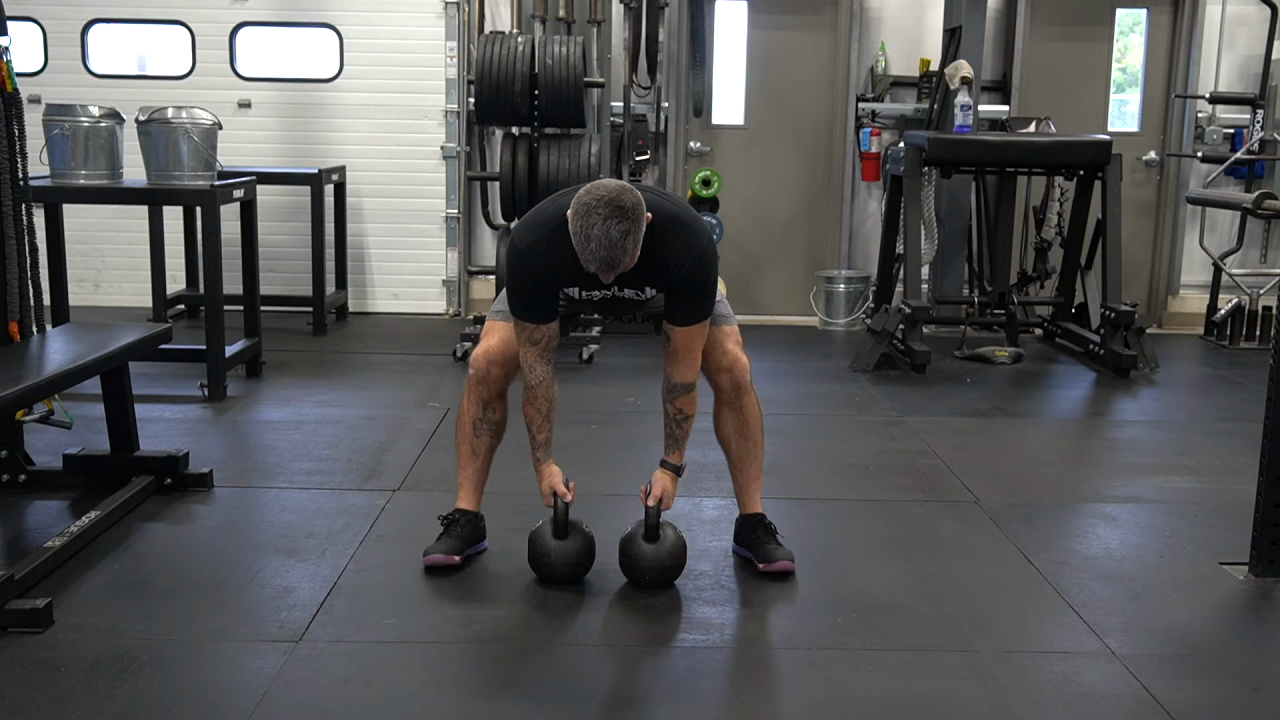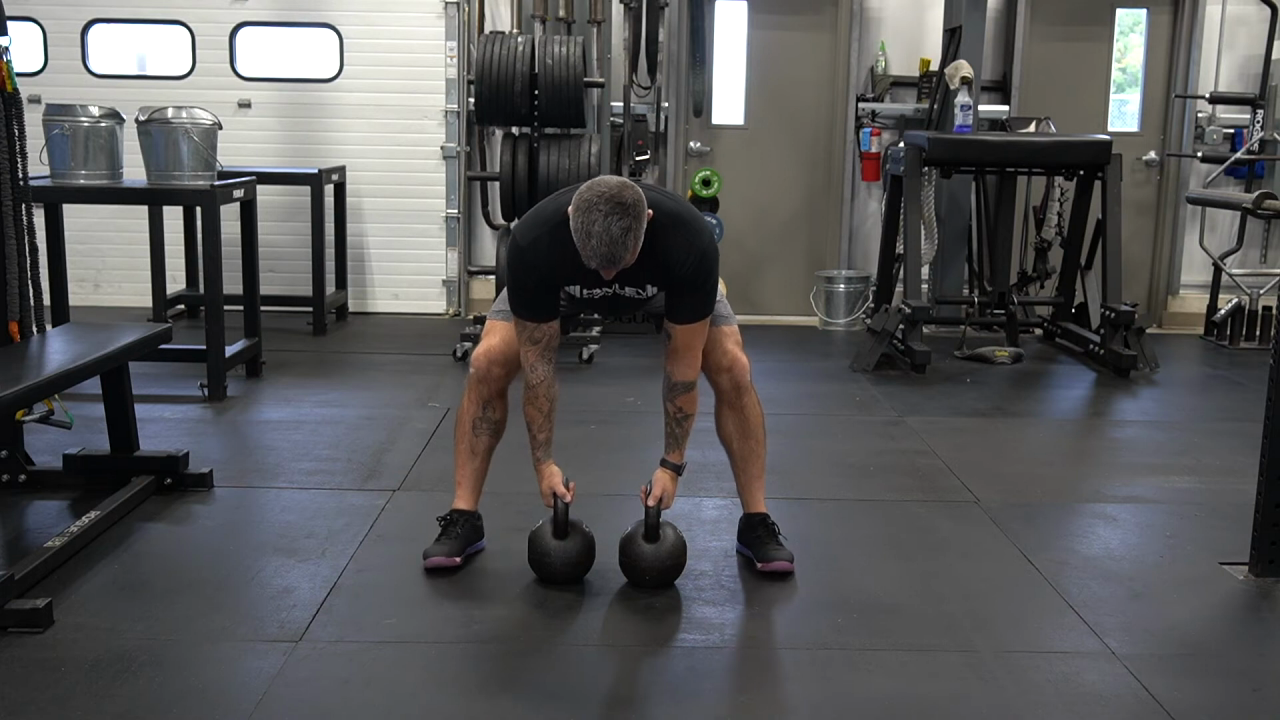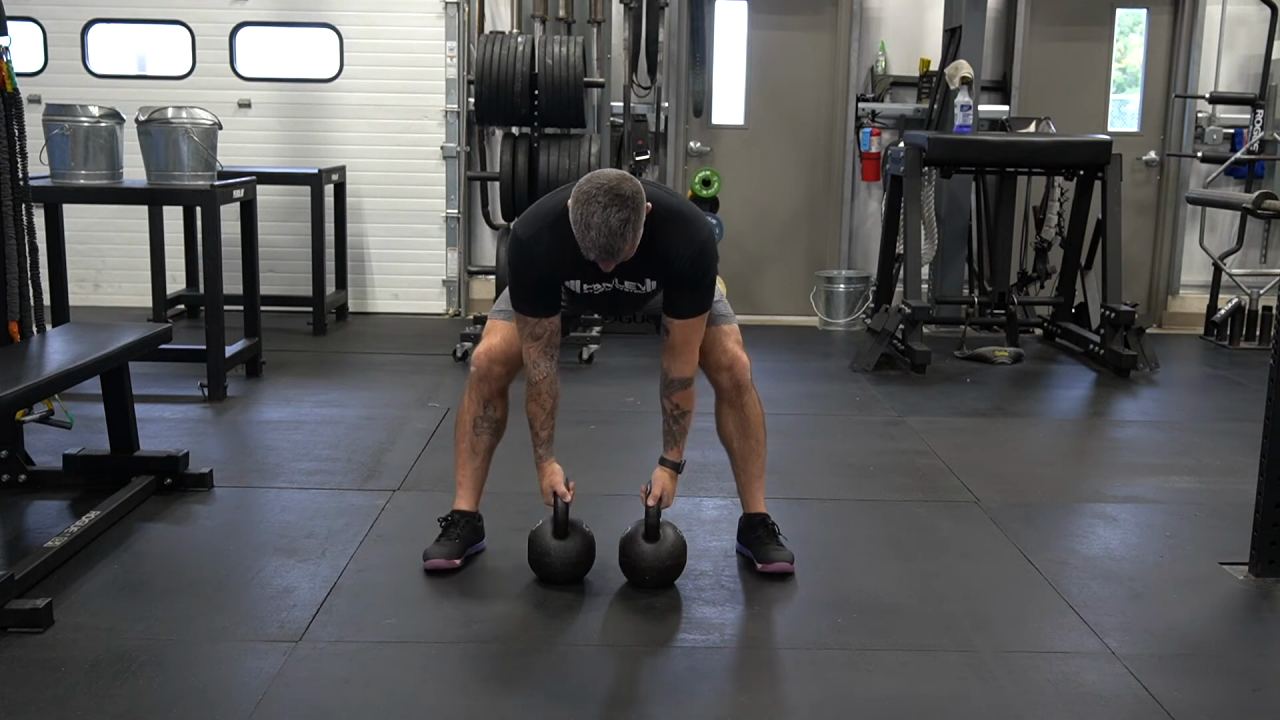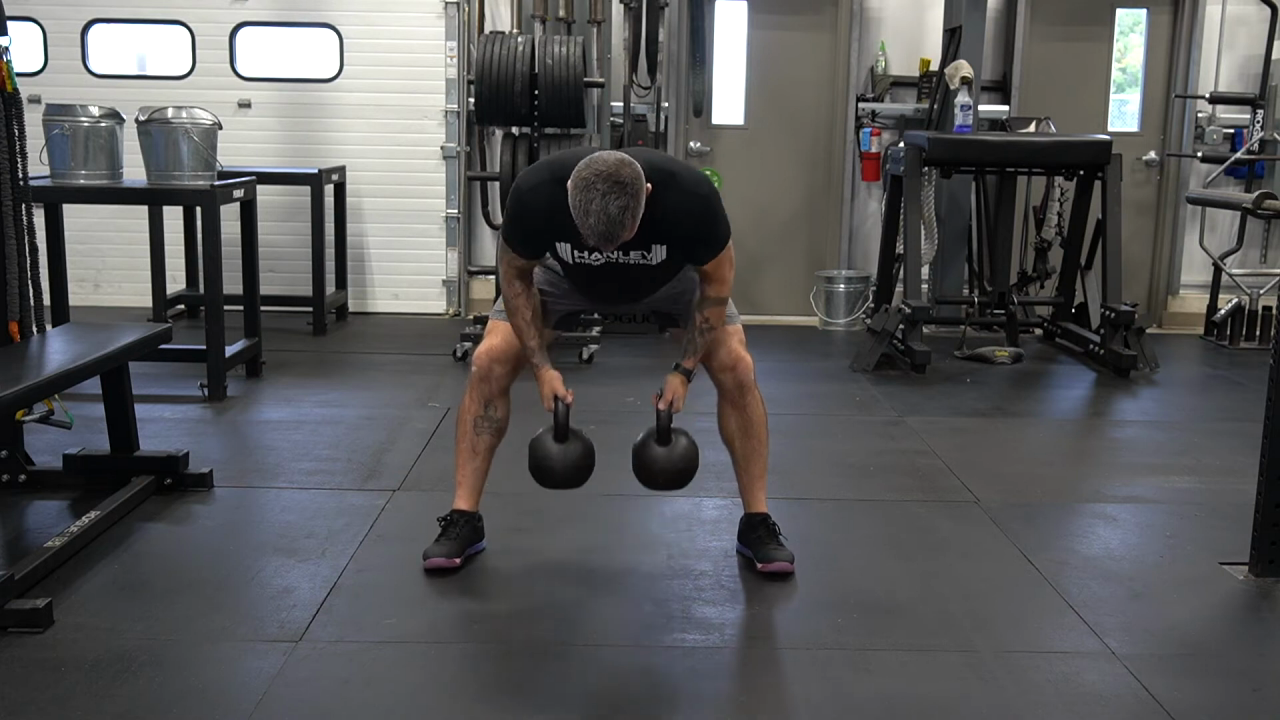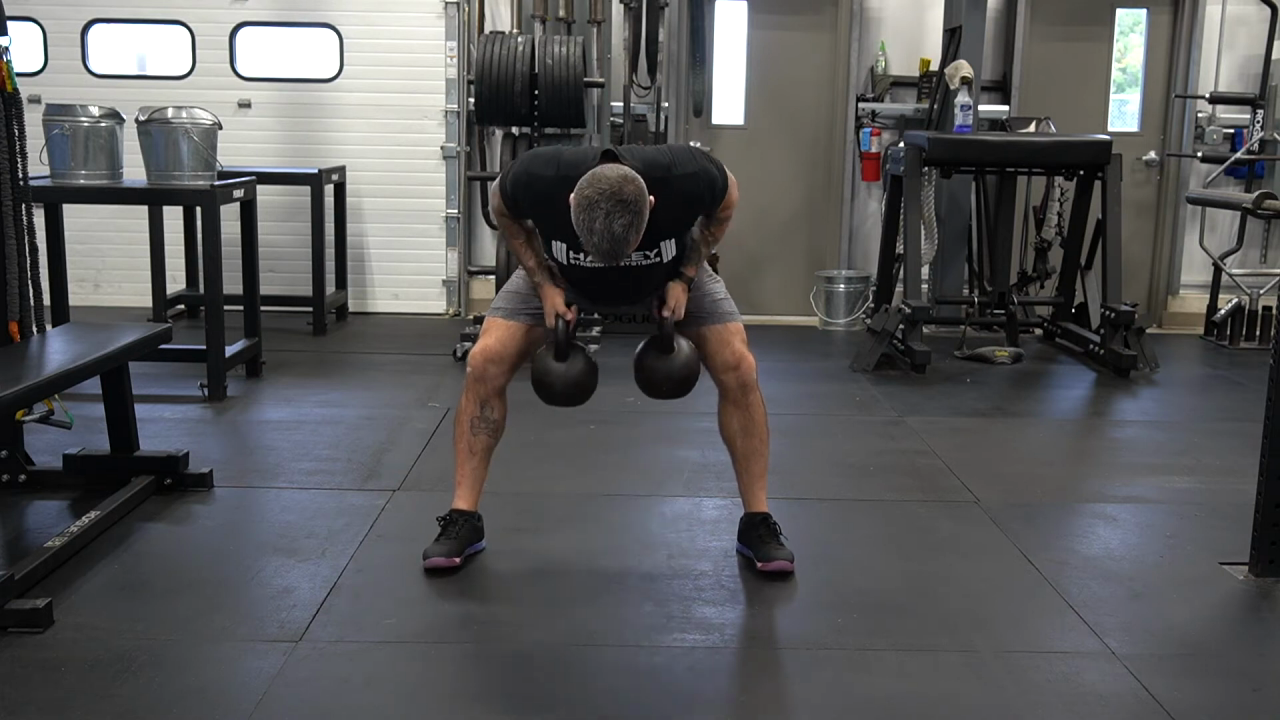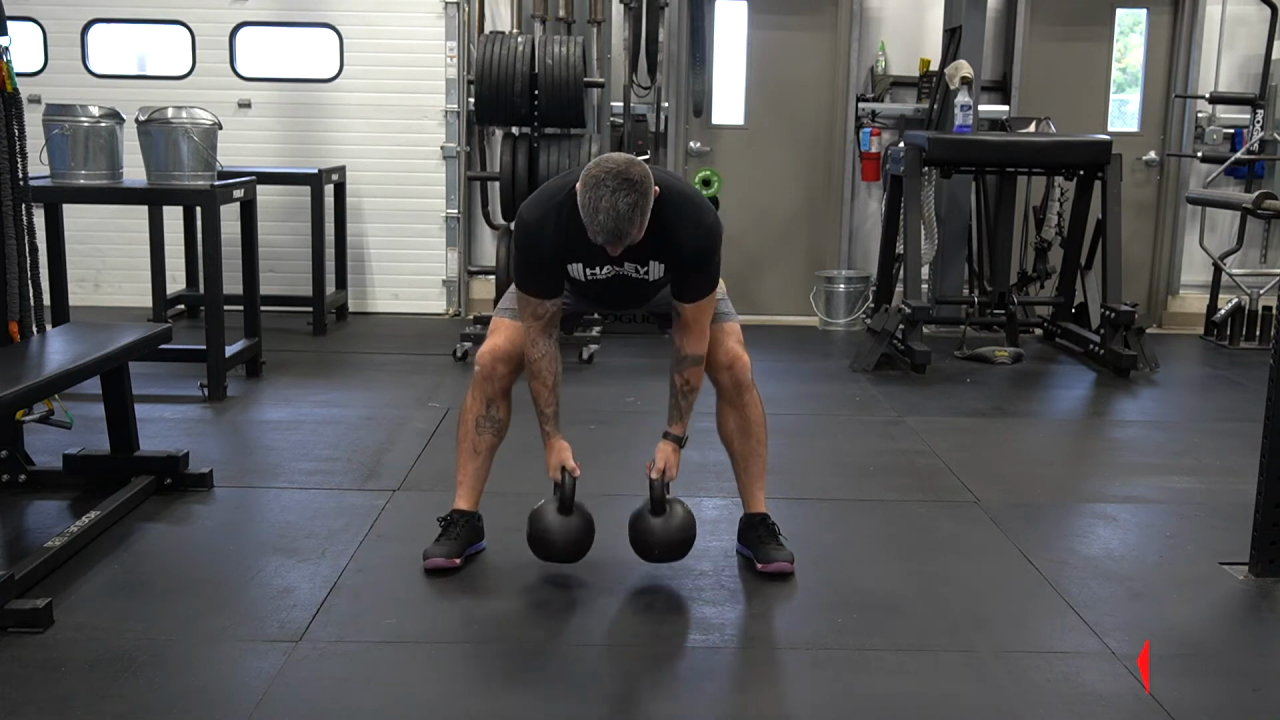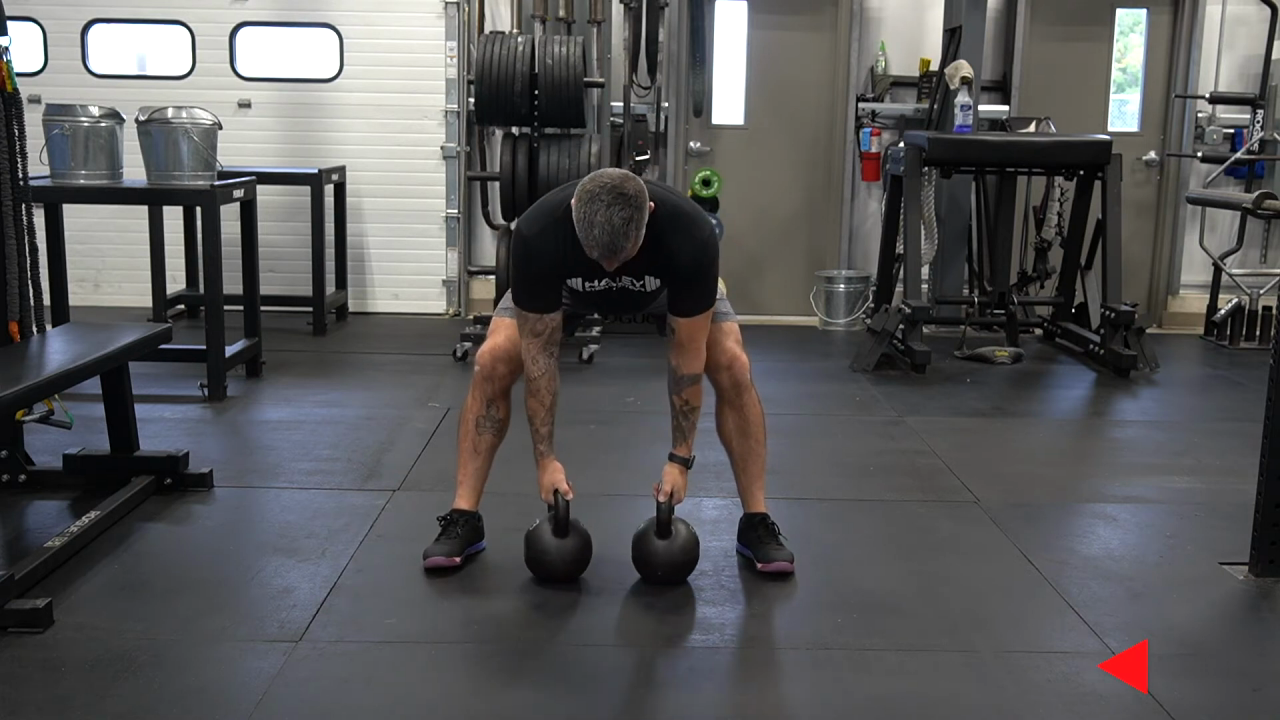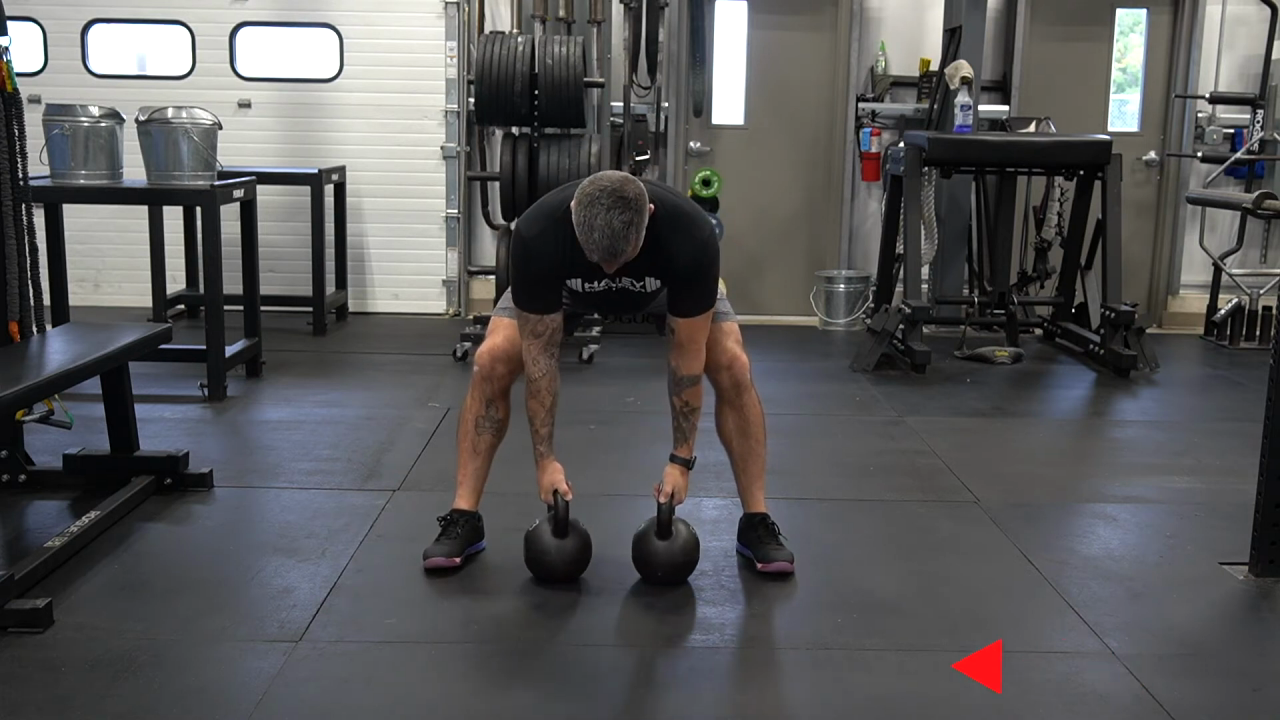
dt=0.4s
person 1, frame 1
left shoulder: (688, 243)
right shoulder: (533, 244)
left elbow: (683, 361)
right elbow: (536, 359)
left wrist: (672, 463)
right wrist: (543, 461)
left hip: (661, 280)
right hip: (561, 280)
left knee: (732, 370)
right knee: (487, 365)
left ankle: (753, 523)
right ankle: (465, 519)
person 1, frame 2
left shoulder: (689, 241)
right shoulder: (534, 241)
left elbow: (683, 360)
right elbow: (537, 359)
left wrist: (672, 463)
right wrist: (543, 461)
left hip: (662, 281)
right hip: (561, 281)
left knee: (732, 370)
right knee: (487, 365)
left ankle: (757, 523)
right ankle: (463, 518)
person 1, frame 3
left shoulder: (688, 237)
right shoulder: (534, 238)
left elbow: (680, 357)
right elbow: (540, 356)
left wrist: (671, 461)
right wrist: (544, 458)
left hip: (660, 281)
right hip: (563, 282)
left knee: (733, 369)
right knee: (488, 363)
left ankle: (756, 523)
right ankle: (464, 520)
person 1, frame 4
left shoulder: (689, 195)
right shoulder: (536, 192)
left elbow: (717, 283)
right elbow: (516, 277)
left wrist: (684, 371)
right wrist: (541, 366)
left hip: (668, 275)
right hip: (564, 272)
left knee: (737, 370)
right knee: (490, 362)
left ankle: (758, 523)
right ankle: (463, 519)
person 1, frame 5
left shoulder: (687, 177)
right shoulder: (538, 179)
left elbow: (725, 200)
right elbow: (504, 208)
left wrist: (686, 275)
right wrist: (543, 282)
left hip: (668, 275)
left knee: (738, 369)
right knee: (485, 363)
left ankle: (757, 522)
right ankle: (463, 519)
person 1, frame 6
left shoulder: (692, 219)
right shoulder: (541, 218)
left elbow: (693, 335)
right elbow: (538, 331)
left wrist: (673, 437)
right wrist: (553, 437)
left hip: (668, 278)
right hip: (567, 278)
left knee: (734, 368)
right knee: (493, 361)
left ankle: (757, 523)
right ankle: (463, 519)
person 1, frame 7
left shoulder: (690, 235)
right shoulder: (537, 234)
left elbow: (687, 352)
right elbow: (539, 352)
left wrist: (680, 458)
right wrist: (545, 457)
left hip: (663, 281)
right hip: (566, 281)
left knee: (733, 368)
right knee: (492, 362)
left ankle: (757, 523)
right ankle: (463, 519)
person 1, frame 8
left shoulder: (690, 235)
right shoulder: (538, 233)
left elbow: (687, 353)
right elbow: (540, 352)
left wrist: (681, 459)
right wrist: (545, 457)
left hip: (663, 281)
right hip: (566, 281)
left knee: (733, 368)
right knee: (491, 363)
left ankle: (757, 523)
right ankle: (463, 518)
